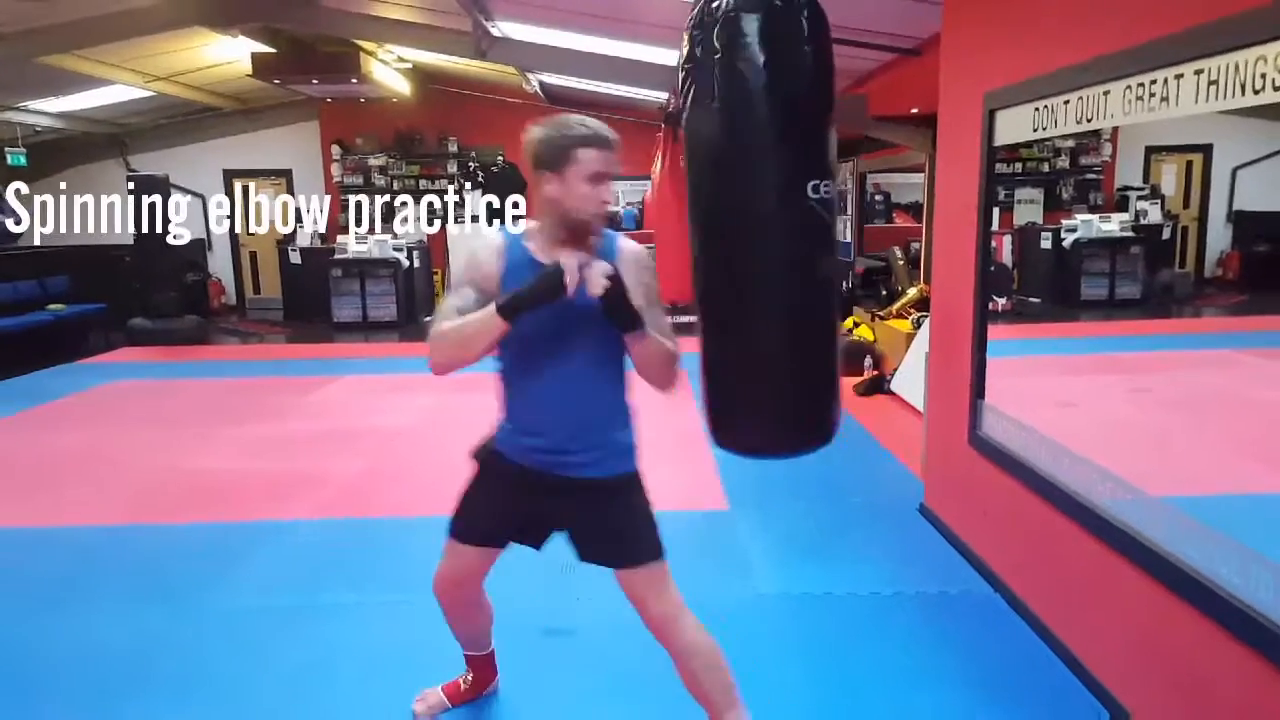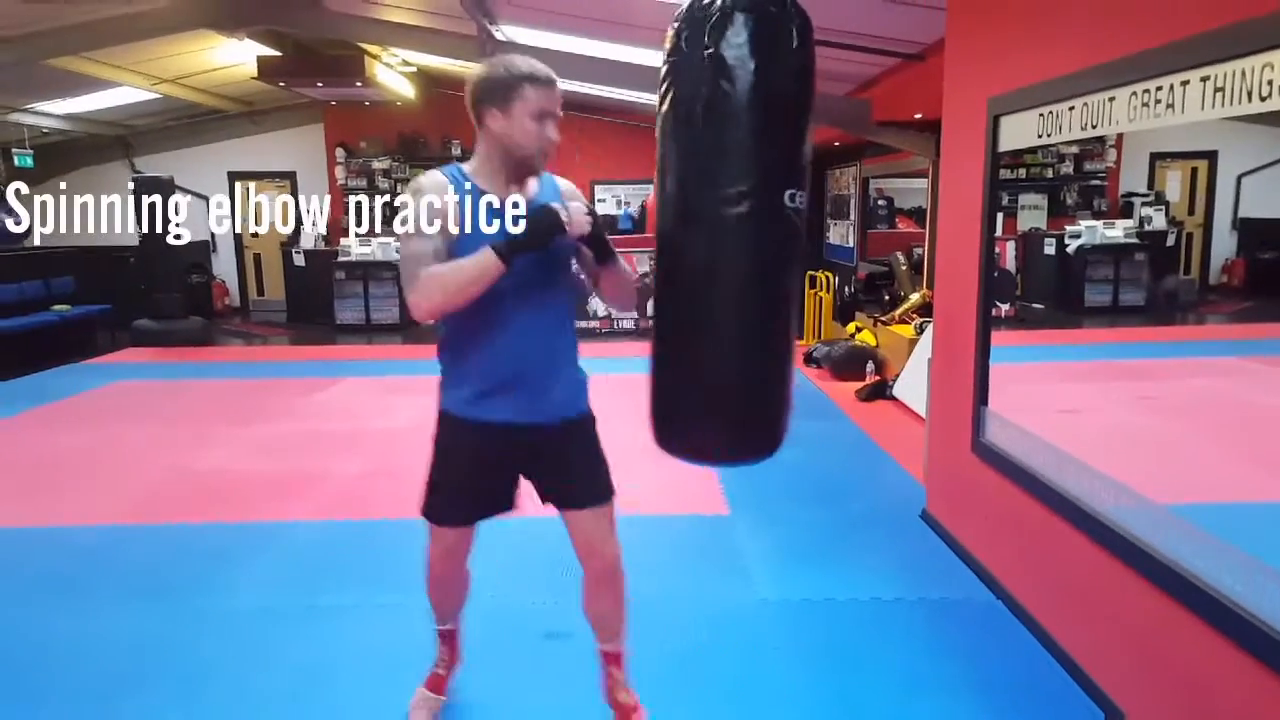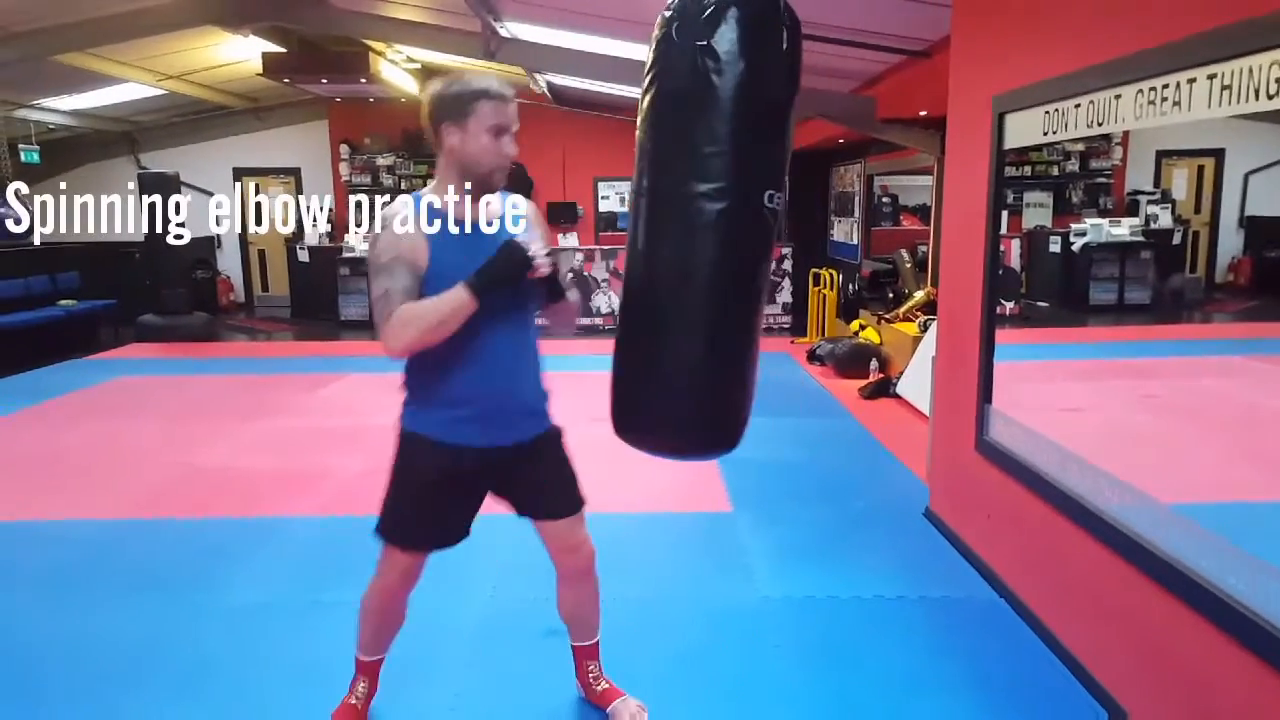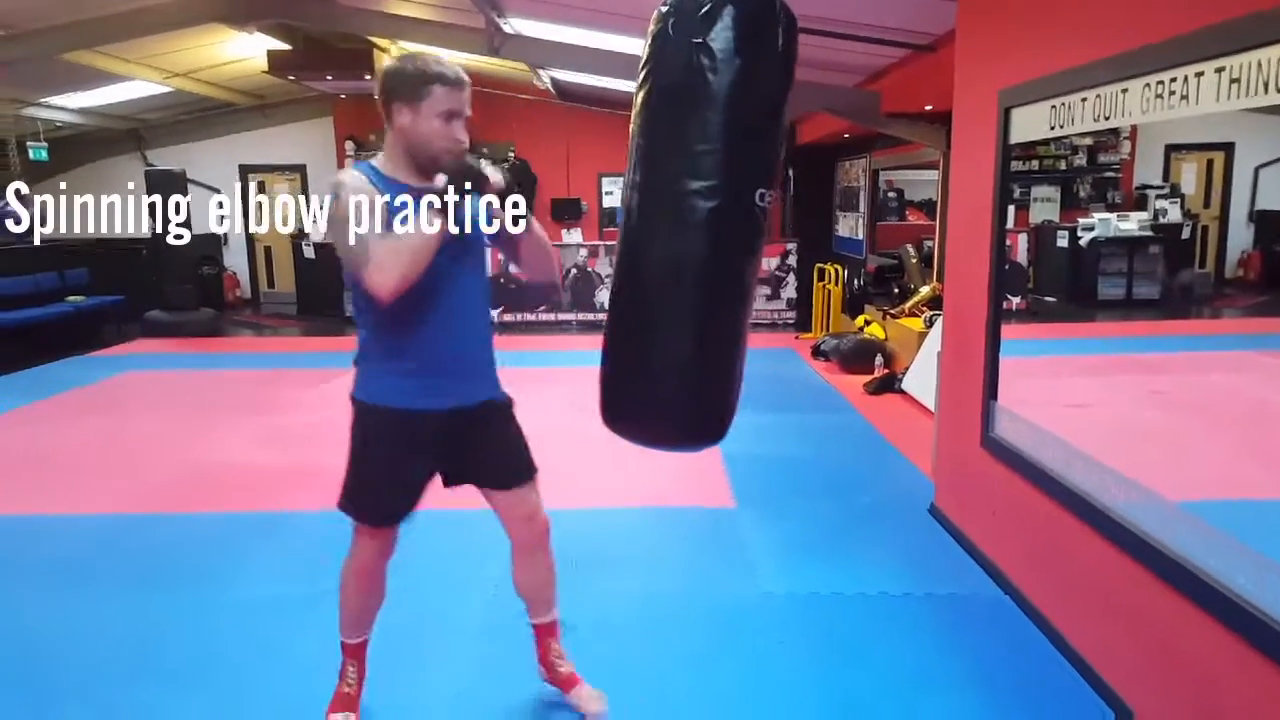
dt=0.2s
person 1, frame 1
left shoulder: (626, 258)
right shoulder: (493, 254)
left elbow: (665, 375)
right elbow: (440, 354)
left wrist: (629, 319)
right wrist: (514, 304)
left hip: (602, 471)
right hip: (516, 459)
left knee: (665, 614)
right knee: (452, 580)
person 1, frame 2
left shoulder: (561, 194)
right shoulder: (437, 193)
left elbow: (625, 297)
right elbow: (424, 300)
left wrist: (599, 248)
right wrist: (512, 245)
left hip: (562, 414)
right hip: (474, 417)
left knee: (602, 555)
right knee: (447, 551)
right ankle: (447, 657)
person 1, frame 3
left shoulder: (521, 214)
right shoulder: (405, 223)
left elbow: (565, 319)
right elbow: (396, 336)
left wrist: (554, 289)
right wrist: (483, 282)
left hip: (526, 431)
right hip: (439, 439)
left knee: (577, 555)
right knee: (397, 571)
person 1, frame 4
right shoulder: (356, 189)
left elbow: (544, 269)
right elbow: (384, 277)
left hip: (477, 398)
right hip: (393, 406)
left knee: (532, 526)
right knee: (371, 545)
left ankle: (552, 658)
